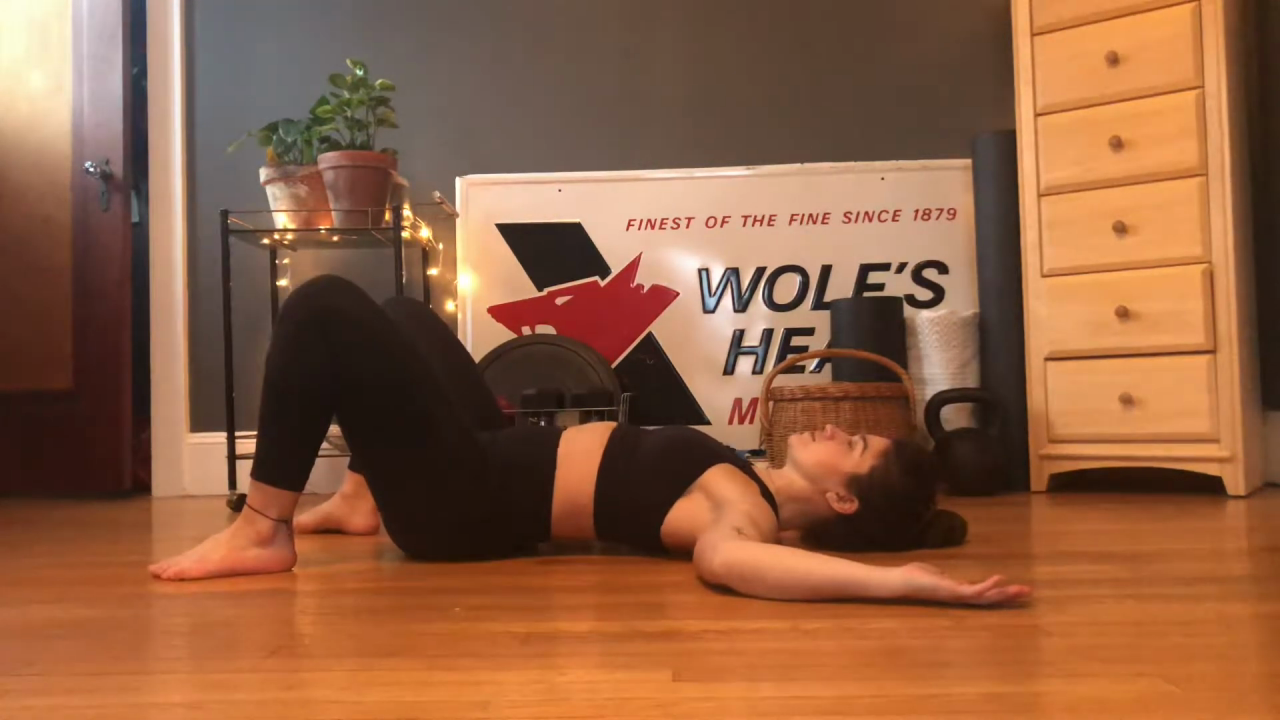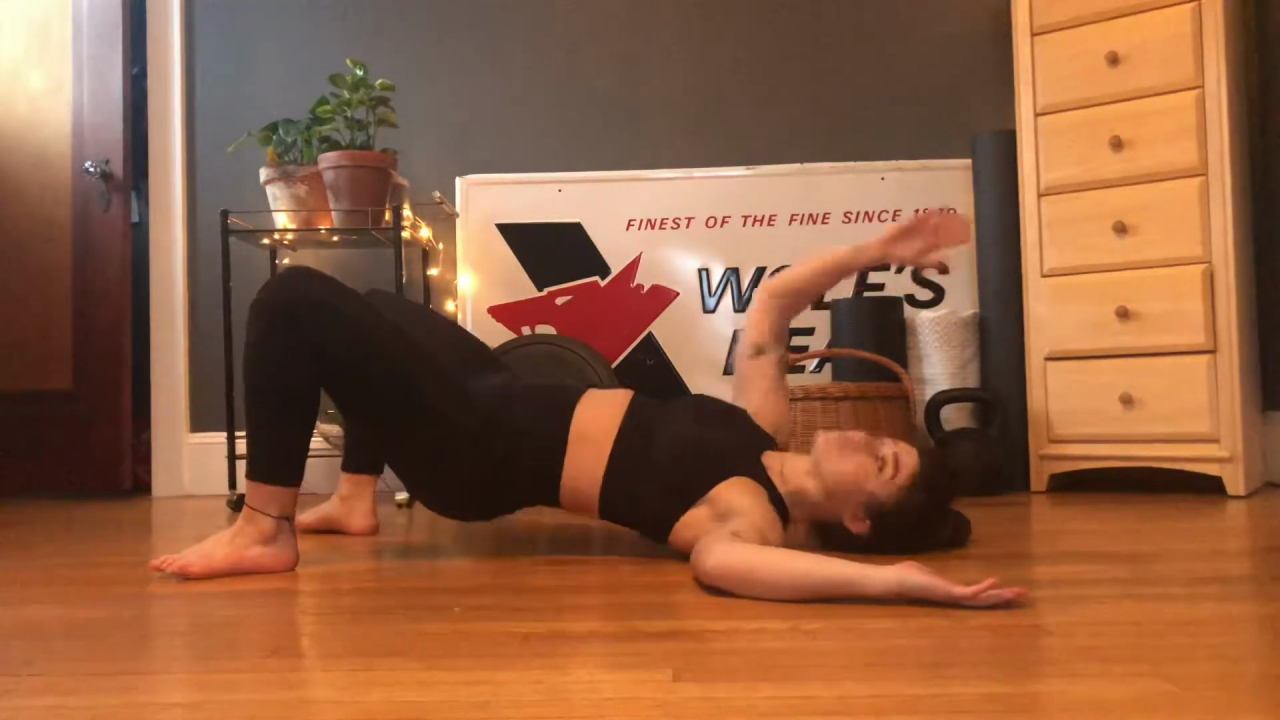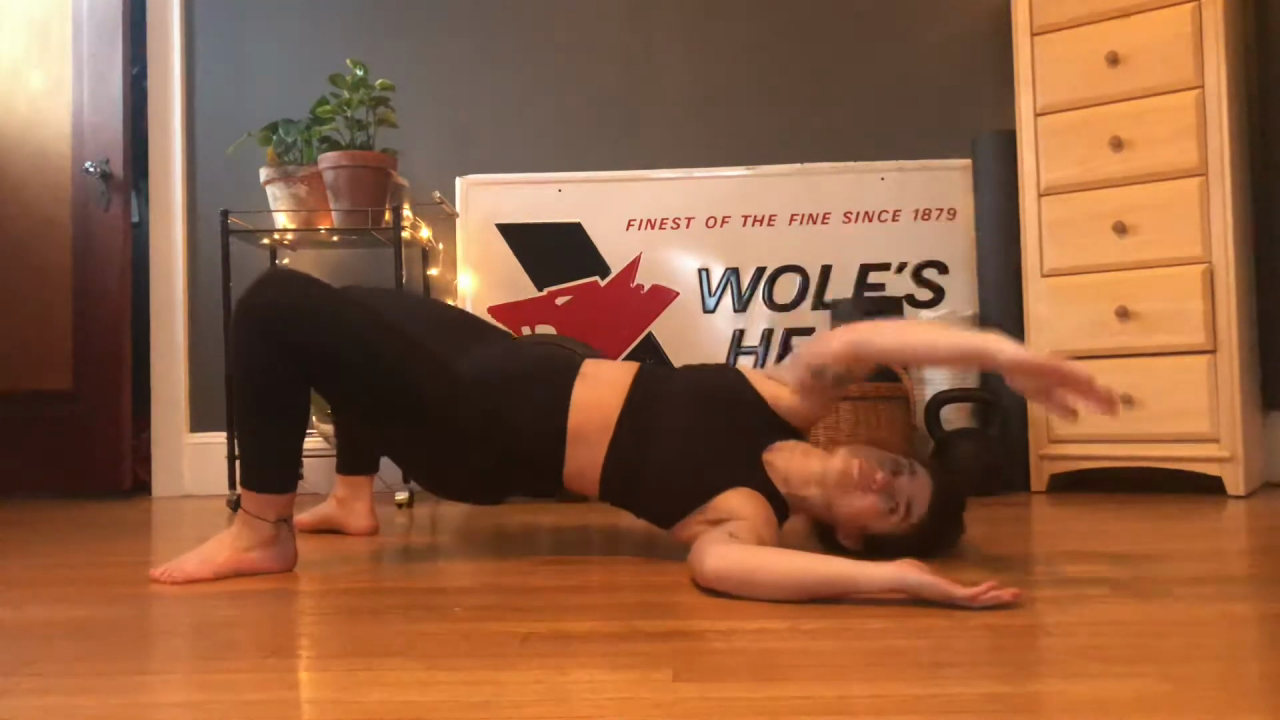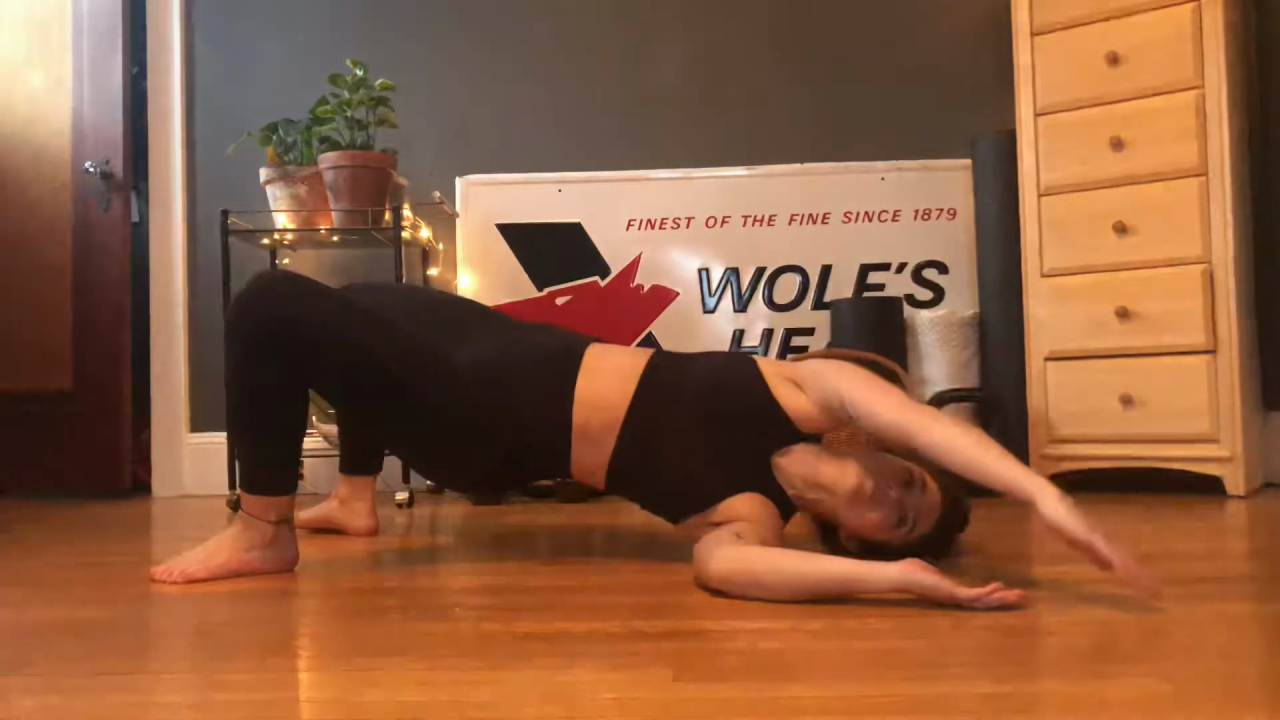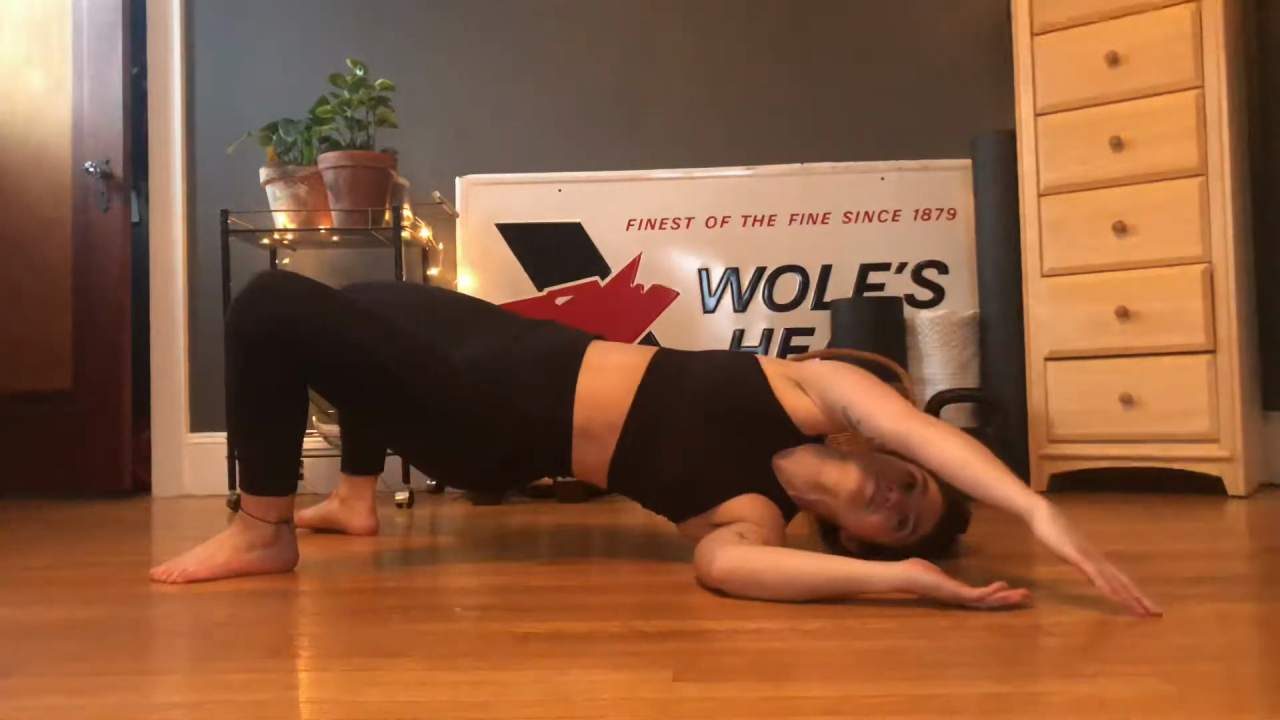
dt=0.4s
person 1, frame 1
left shoulder: (746, 509)
right shoulder: (752, 483)
left elbow: (724, 559)
left wrist: (897, 581)
left hip: (466, 501)
right hip: (498, 450)
left knee: (322, 307)
right knee: (399, 315)
left ankle: (260, 532)
right ankle: (356, 500)
person 1, frame 2
left shoulder: (754, 519)
right shoulder: (766, 425)
left elbow: (720, 561)
right elbow: (771, 304)
left wrist: (892, 577)
right wrist: (879, 249)
left hip: (475, 454)
right hip: (504, 394)
left knee: (292, 300)
right knee: (367, 306)
left ankle: (264, 534)
right ankle: (353, 505)
person 1, frame 3
left shoulder: (748, 516)
right shoulder: (792, 405)
left elbow: (719, 566)
right elbow: (859, 341)
right wrist: (1002, 351)
left hip: (483, 439)
right hip: (511, 363)
left knee: (273, 305)
right knee: (356, 307)
left ankle: (260, 535)
right ankle: (351, 504)
person 1, frame 4
left shoulder: (750, 516)
right shoulder: (810, 399)
left elbow: (720, 566)
right elbow: (921, 416)
right wrist: (1043, 489)
left hip: (491, 431)
right hip: (518, 347)
left knee: (267, 307)
right knee: (354, 305)
left ankle: (260, 537)
right ankle: (352, 502)
person 1, frame 5
left shoulder: (751, 514)
right shoulder: (813, 399)
left elbow: (725, 566)
right elbow: (924, 425)
right wrist: (1036, 507)
left hip: (492, 428)
right hip: (523, 344)
left knee: (268, 307)
right knee: (357, 303)
left ankle: (263, 535)
right ankle: (354, 501)
